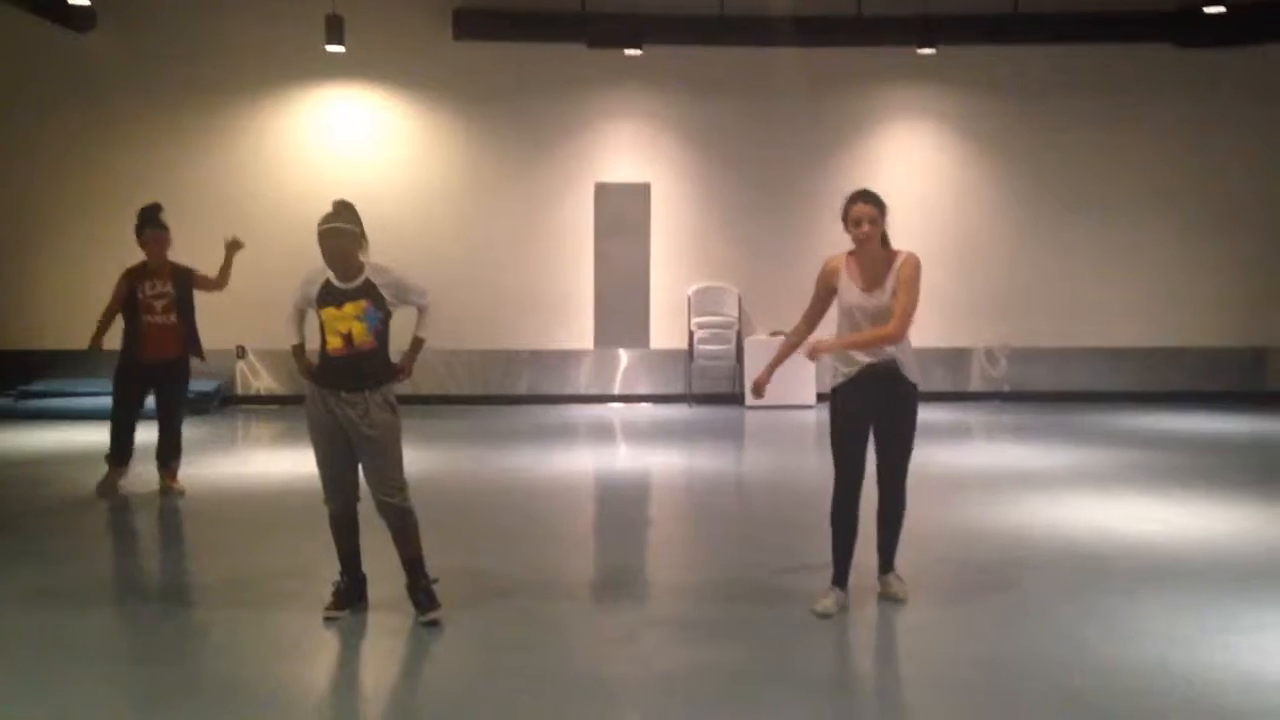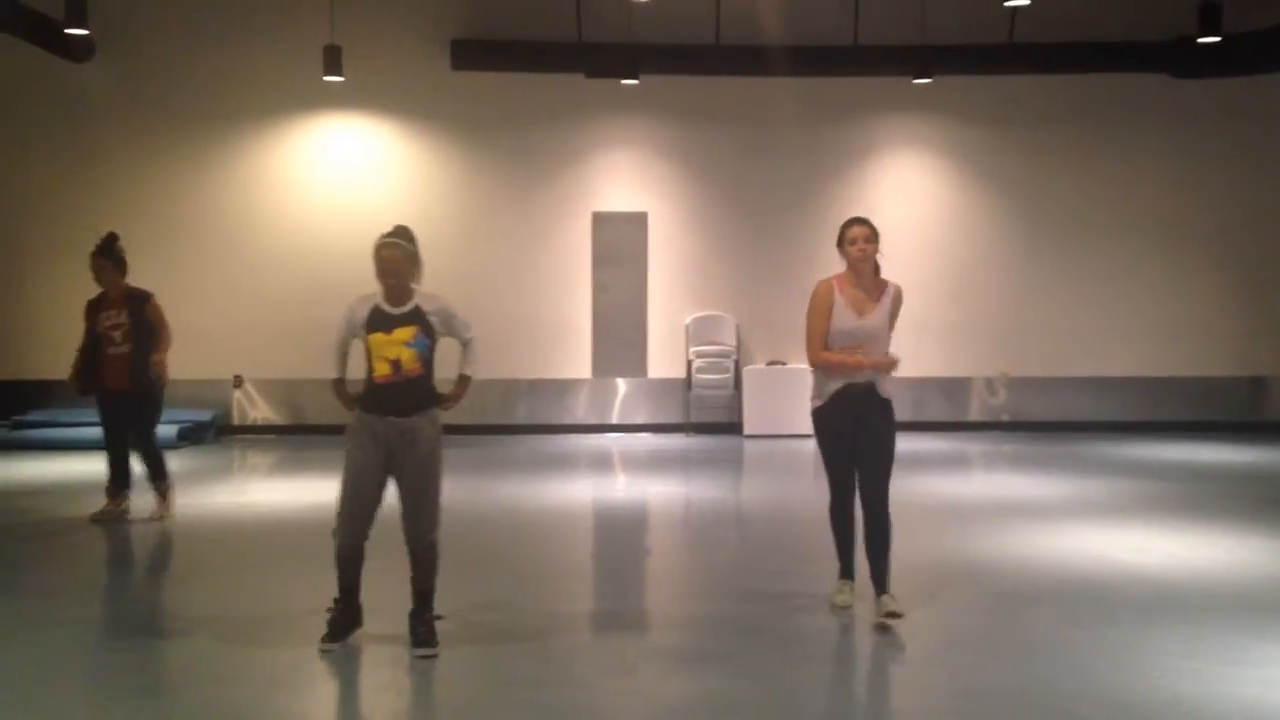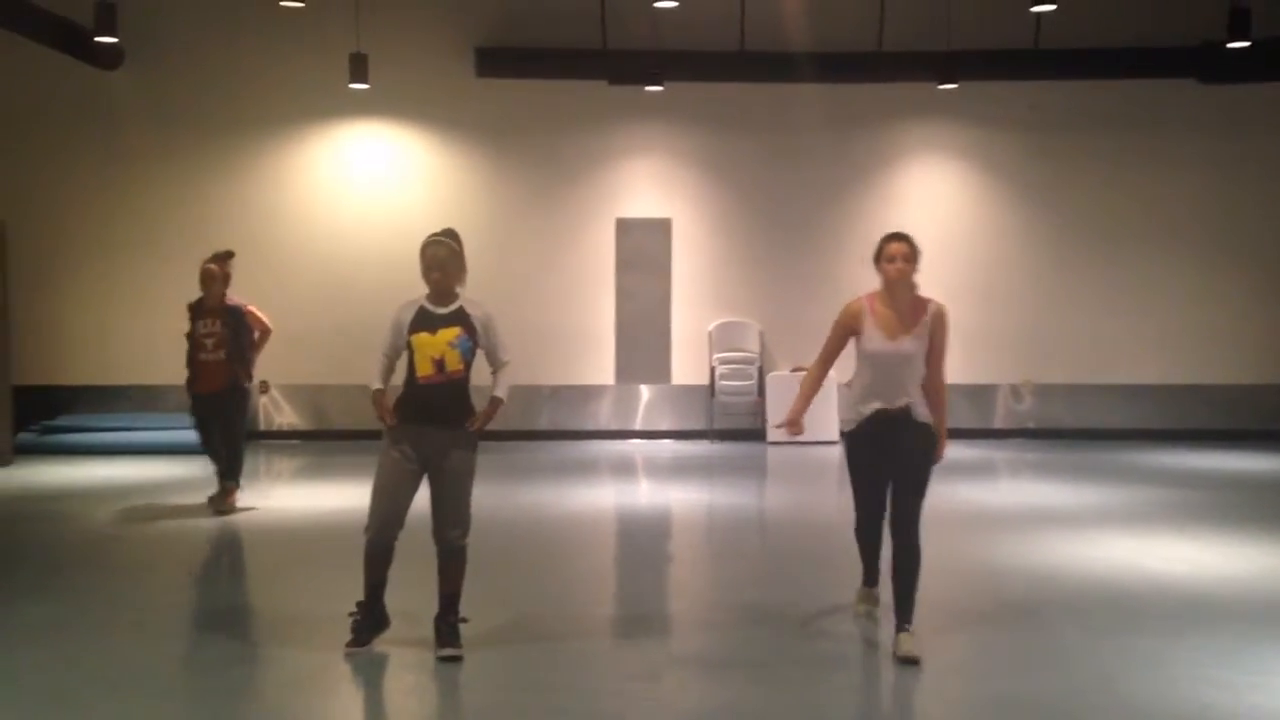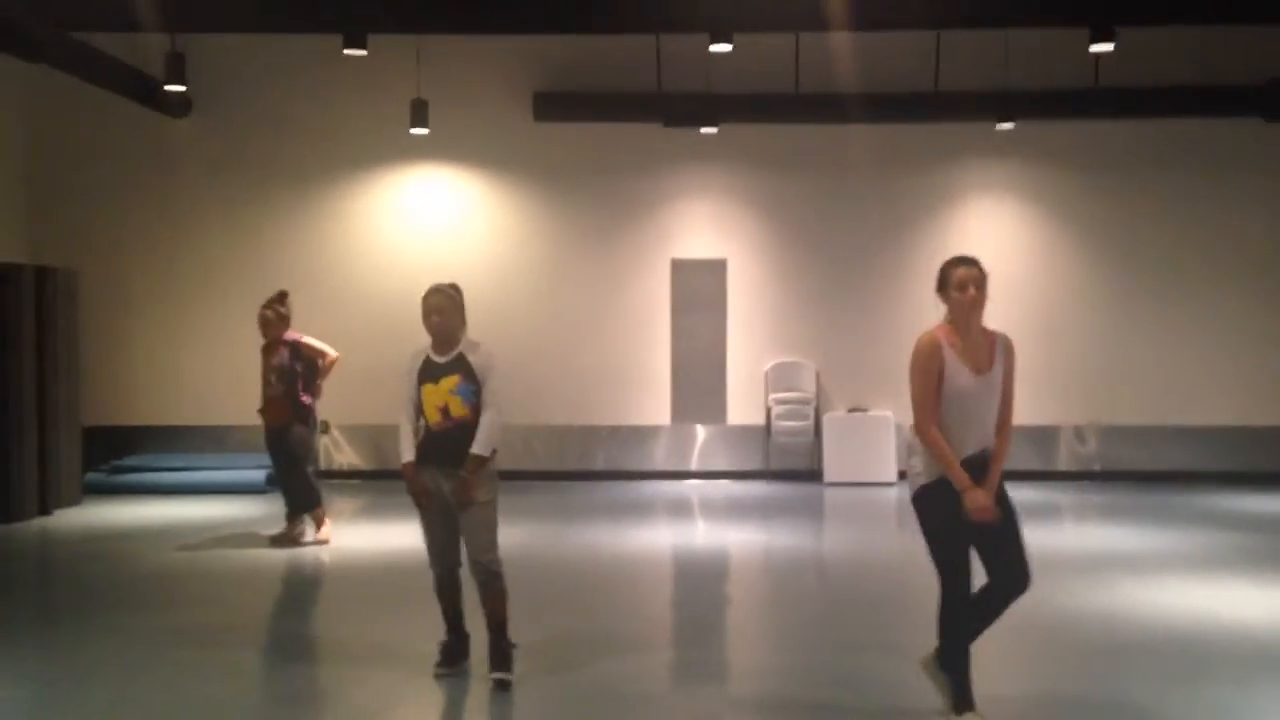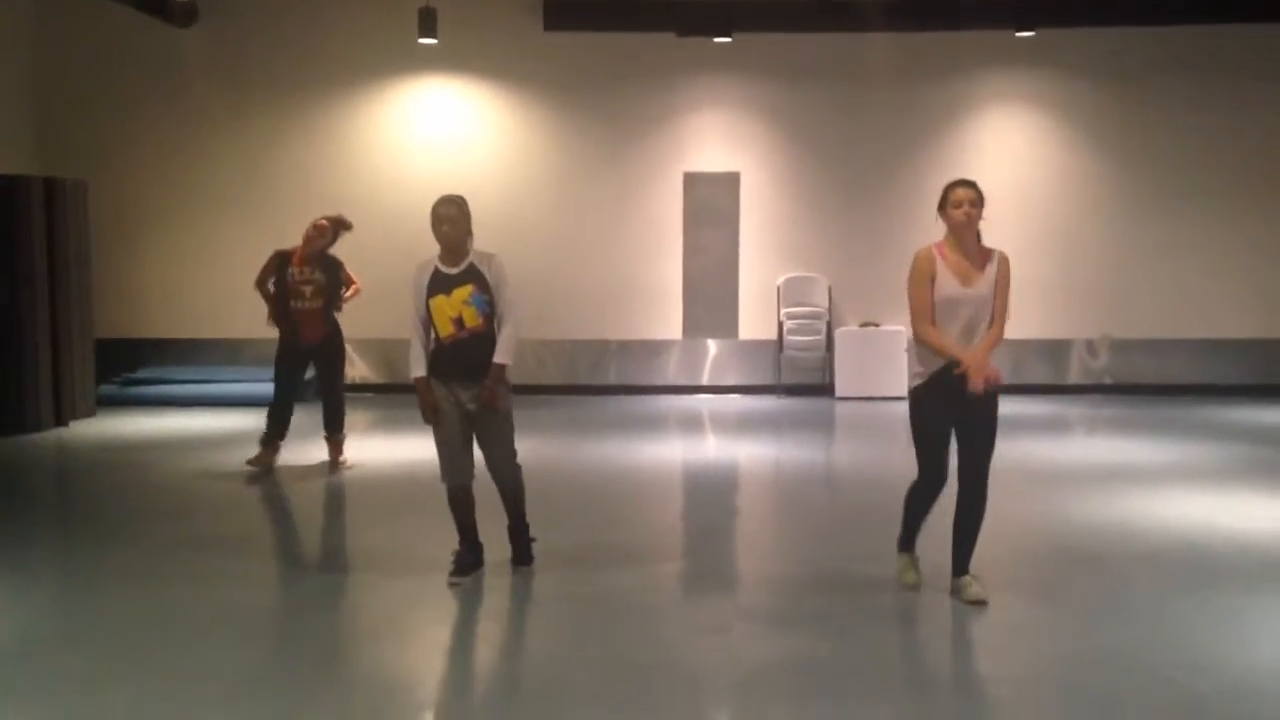
dt=1s
person 1, frame 1
left shoulder: (906, 264)
right shoulder: (835, 268)
left elbow: (896, 329)
right elbow: (806, 324)
left wrist: (838, 343)
right wrist: (768, 371)
left hip: (897, 382)
right hip: (851, 383)
left knee: (893, 482)
right knee: (847, 484)
left ankle: (887, 570)
right ankle: (838, 584)
person 1, frame 2
left shoulder: (893, 294)
right shoulder: (825, 291)
right elbow: (816, 355)
right wrist: (867, 363)
left hip: (876, 403)
right hip: (834, 403)
left knee: (876, 497)
right knee: (842, 495)
left ankle: (882, 593)
right ankle: (845, 577)
person 1, frame 3
left shoulder: (934, 314)
right shoulder: (857, 312)
left elbow: (934, 379)
right elbow: (822, 365)
left wrist: (941, 433)
right wrist: (798, 410)
left hip: (912, 427)
right hip: (865, 426)
left knee: (906, 526)
right knee: (869, 518)
left ankle: (904, 627)
right ankle: (869, 582)
person 1, frame 4
left shoulder: (1002, 346)
right shoulder: (931, 345)
left elbow: (1003, 424)
right elbow: (925, 428)
left wrist: (990, 483)
right wrist: (965, 487)
left hip: (983, 474)
right hip: (939, 482)
left knee: (1013, 579)
right knee: (956, 589)
left ankle: (943, 659)
person 1, frame 5
left shoulder: (998, 262)
right shoulder: (927, 260)
left elbow: (997, 326)
right elbow: (922, 330)
left wrist: (979, 360)
right wrist: (966, 359)
left hip: (979, 381)
right hip: (932, 381)
left knee: (975, 480)
right knee: (933, 476)
left ankle: (961, 573)
right ankle: (906, 550)
person 2, frame 1
left shoulder: (385, 280)
right shoulder: (313, 284)
left elbow: (424, 303)
right elbow: (296, 314)
left wrist: (412, 354)
right wrist: (300, 356)
left hip: (374, 400)
right hip: (325, 401)
left knee: (391, 495)
right knee: (338, 498)
left ankle: (419, 584)
right ankle: (351, 583)
person 2, frame 2
left shoulder: (435, 309)
right shoulder: (360, 310)
left elbow: (468, 339)
right elbow: (341, 345)
left wrist: (460, 386)
right wrist: (339, 386)
left hip: (419, 427)
right hip: (369, 425)
left knee: (421, 529)
right knee: (349, 526)
left ankle: (422, 619)
right ankle: (346, 609)
person 2, frame 3
left shoulder: (477, 316)
right shoulder: (407, 313)
left elbow: (501, 365)
right elbow: (386, 359)
left wrist: (492, 406)
right wrist: (379, 396)
left hip: (456, 434)
right hip: (407, 431)
left knee: (452, 531)
right knee: (381, 523)
left ankle: (448, 623)
right ankle: (371, 612)
person 2, frame 4
left shoulder: (478, 356)
right shoulder: (418, 363)
left elbow: (491, 414)
right elbow: (409, 419)
left wrist: (471, 471)
right wrist: (410, 469)
left hip: (473, 470)
right hip: (430, 471)
left knee: (484, 558)
right knee: (443, 563)
left ankle: (499, 648)
right ankle: (456, 642)
person 2, frame 5
left shoulder: (490, 265)
right shoulder: (423, 274)
left elbow: (507, 323)
right elbow: (419, 334)
left wrist: (494, 378)
right wrist: (423, 388)
left hip: (486, 381)
right hip: (444, 385)
left knee: (505, 466)
right knee: (455, 473)
left ankle: (520, 538)
right ankle: (469, 551)
person 3, frame 1
left shoulder: (184, 276)
right shoulder: (130, 277)
left elbow: (218, 284)
right elbow: (112, 311)
left wrist: (229, 256)
right wrist: (97, 339)
left hip: (173, 362)
right hip: (136, 361)
left knee: (171, 419)
right knee: (123, 416)
left ankle: (169, 474)
right ankle: (117, 467)
person 3, frame 2
left shoulder: (143, 300)
right shoulder: (94, 307)
left elbow: (164, 333)
right elbow: (88, 343)
left wrist: (159, 356)
right wrist: (77, 372)
left hip: (143, 384)
right hip: (110, 387)
left knee: (143, 439)
right knee: (116, 443)
left ankle: (163, 493)
right ankle: (118, 499)
person 3, frame 3
left shoulder: (238, 310)
right shoulder: (194, 310)
left elbow: (266, 329)
left wrist: (250, 358)
right wrist: (192, 373)
left hip: (232, 386)
right hip: (203, 387)
left knee: (232, 438)
right knee: (208, 439)
left ankle: (230, 489)
right ankle: (226, 484)
person 3, frame 4
left shoulder: (297, 343)
right shoulder: (267, 349)
left elbow: (332, 355)
left wrist: (316, 385)
right wrist: (265, 411)
left hip: (299, 418)
right hip: (274, 422)
left knee: (301, 467)
right knee: (284, 475)
left ankle: (321, 519)
right ankle: (295, 524)
person 3, frame 5
left shoulder: (333, 264)
right shoulder: (282, 258)
left elbow: (355, 285)
right elbow: (261, 282)
left wrist: (342, 300)
right wrist: (274, 306)
left hip: (327, 338)
right hip: (292, 338)
left knee: (332, 393)
right knee: (283, 394)
left ankle: (336, 446)
right ankle: (270, 449)
